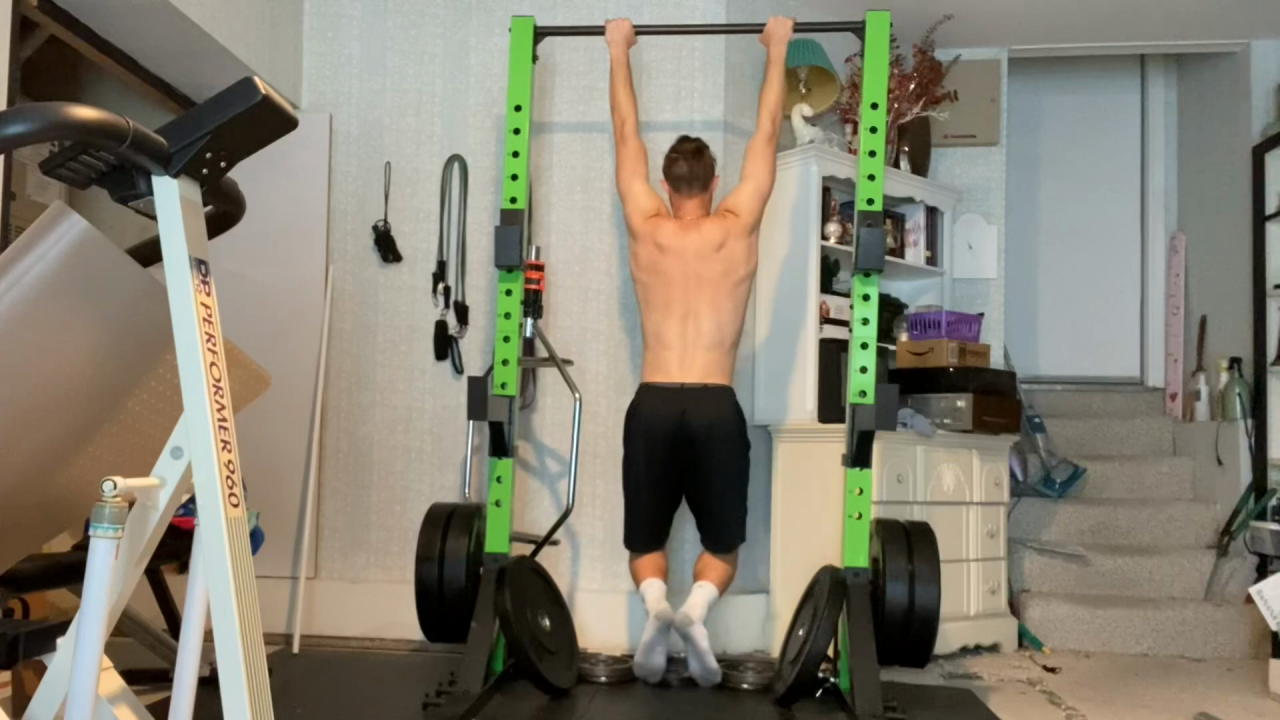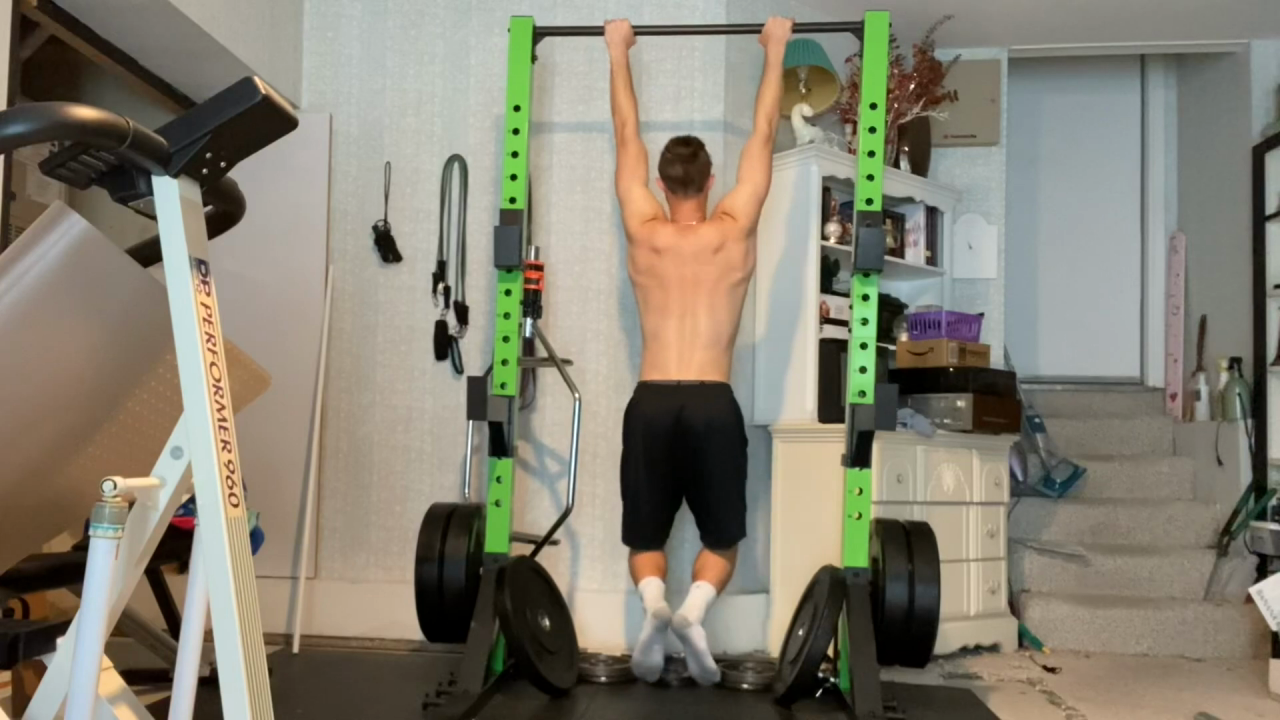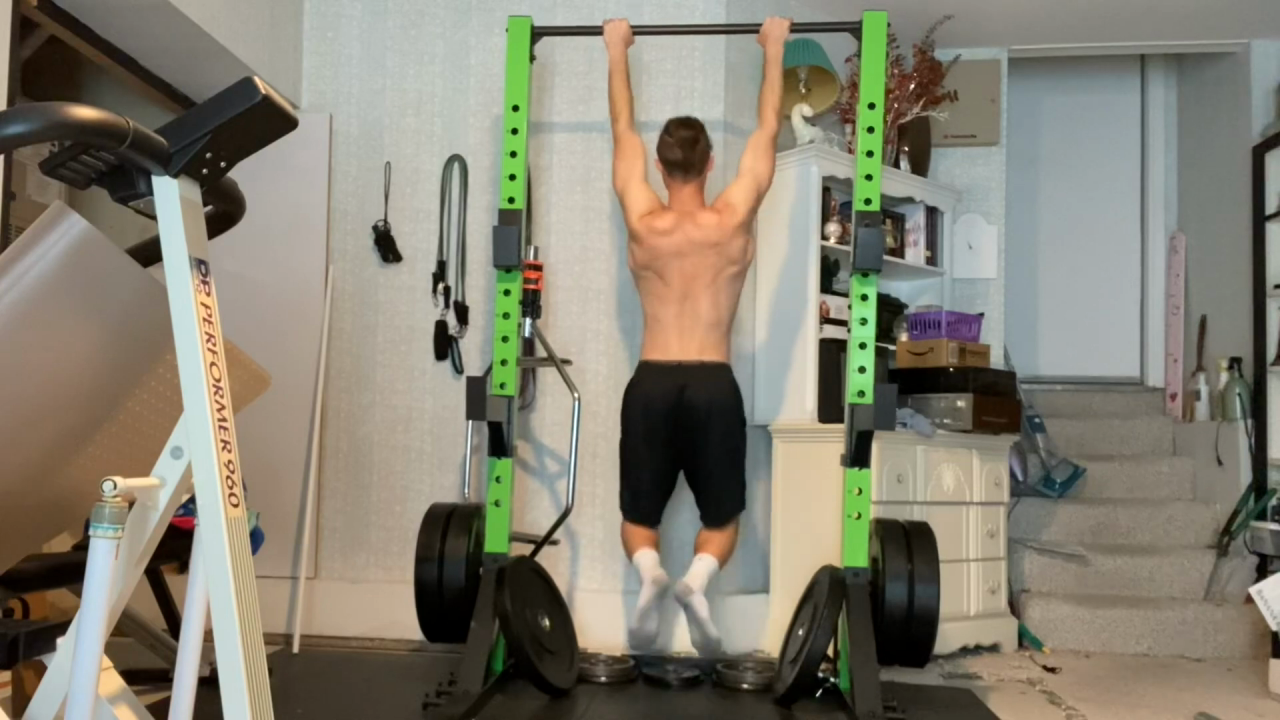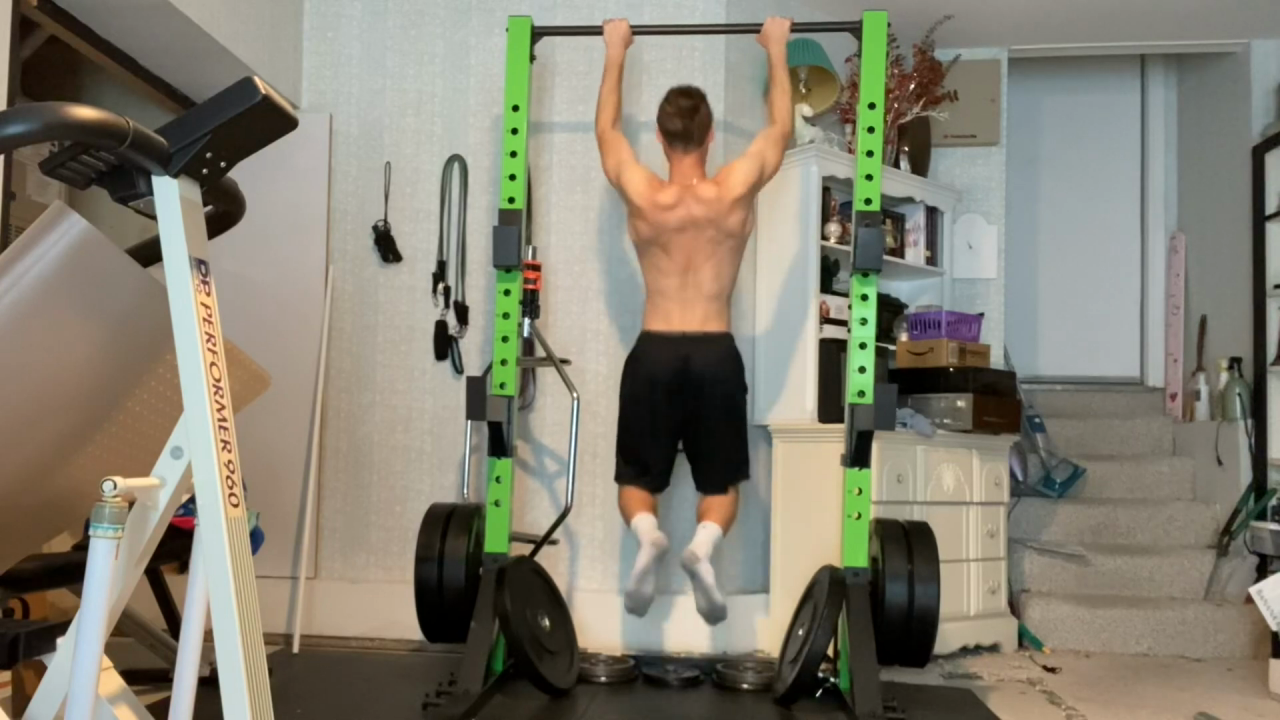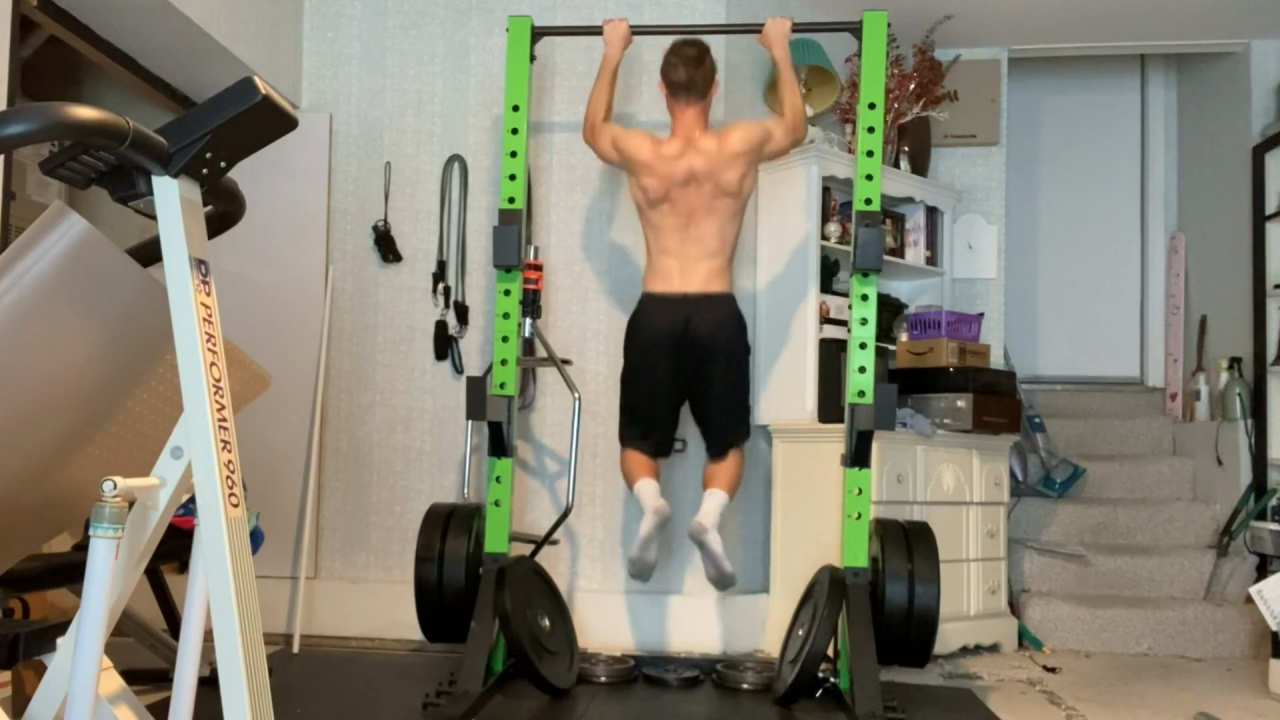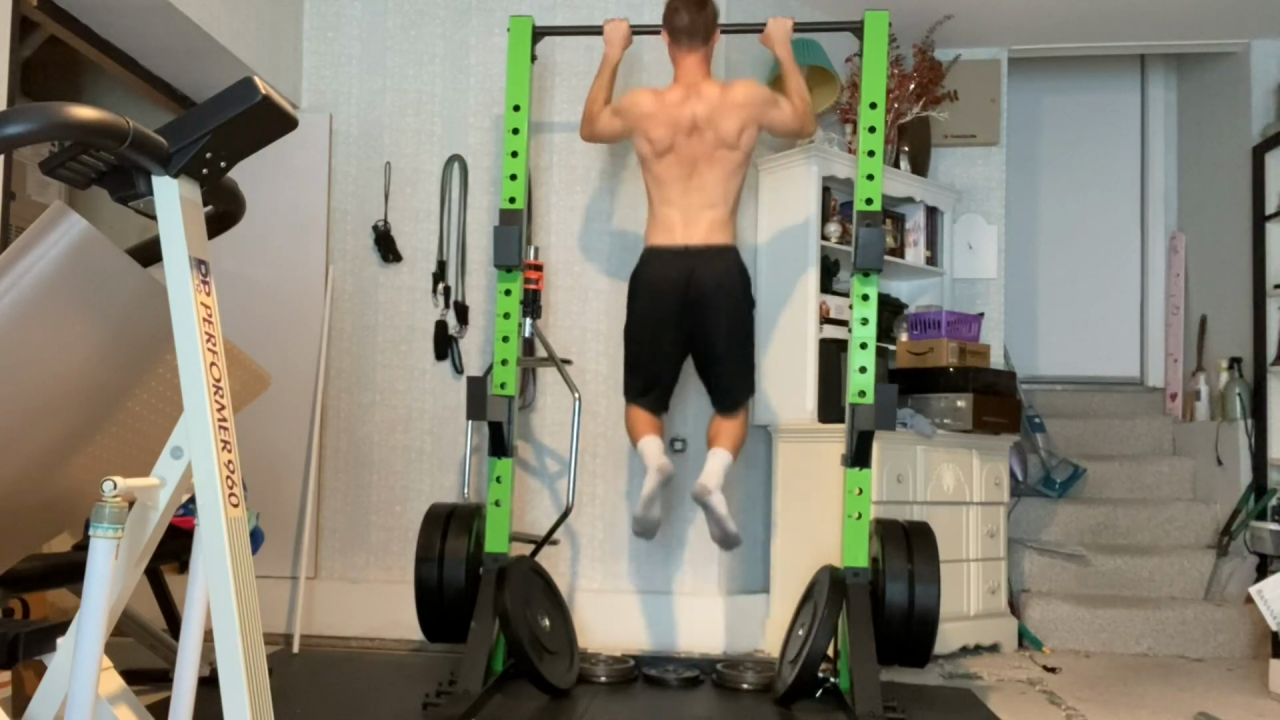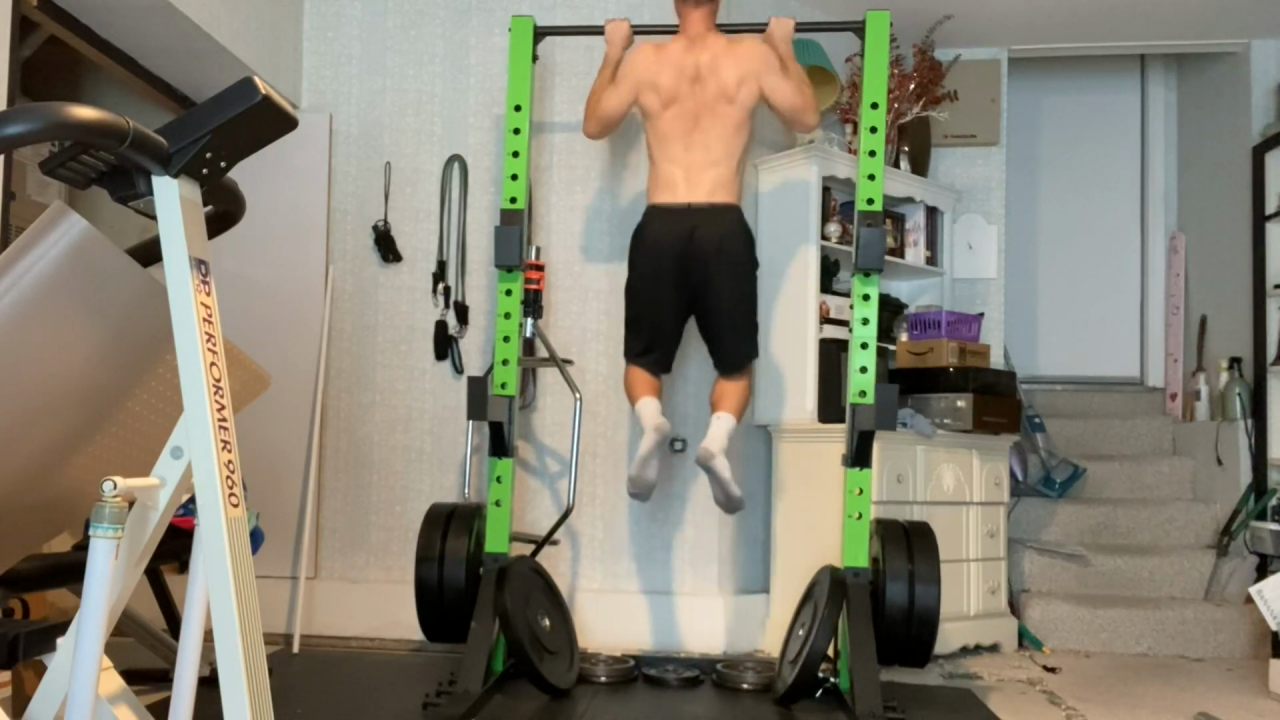
dt=0.2s
person 1, frame 1
left shoulder: (646, 231)
right shoulder: (738, 230)
left elbow: (626, 133)
right elbow: (766, 133)
left wrist: (619, 51)
right wrist: (776, 51)
left hip: (652, 408)
right hip: (716, 410)
left knee: (646, 542)
right knee: (722, 546)
left ankle: (657, 604)
right ankle: (696, 607)
person 1, frame 2
left shoulder: (643, 233)
right shoulder: (734, 233)
left elbow: (627, 136)
right elbow: (762, 135)
left wrist: (618, 51)
right wrist: (775, 50)
left hip: (650, 405)
right hip: (714, 407)
left knee: (645, 541)
right knee: (721, 542)
left ankle: (654, 603)
right ankle: (694, 608)
person 1, frame 3
left shoulder: (642, 223)
right shoulder: (733, 222)
left elbow: (624, 133)
right elbow: (766, 132)
left wrist: (617, 50)
right wrist: (773, 50)
left hip: (650, 386)
right hip: (714, 387)
left knee: (639, 518)
right knee: (721, 519)
left ankle: (650, 574)
right ankle: (696, 579)
person 1, frame 4
left shoulder: (641, 198)
right shoulder: (735, 195)
left elbow: (606, 128)
right elbow: (779, 128)
left wrist: (615, 52)
right wrist: (776, 51)
left hip: (653, 355)
right hip: (715, 356)
left knee: (635, 481)
right knee: (720, 484)
left ankle: (648, 536)
right ankle: (702, 547)
person 1, frame 5
left shoulder: (640, 156)
right shoulder: (740, 149)
left elbow: (591, 128)
right elbow: (795, 127)
left wrist: (612, 54)
right wrist: (780, 52)
left hip: (655, 316)
right hip: (718, 317)
left knee: (638, 444)
right knee: (726, 447)
left ankle: (652, 502)
right ankle: (709, 517)
person 1, frame 6
left shoulder: (641, 108)
right shoulder: (745, 102)
left elbow: (589, 127)
right elbow: (804, 123)
left wrist: (611, 55)
right wrist: (784, 51)
left hip: (658, 270)
right hip: (720, 270)
left knee: (642, 400)
right knee: (731, 404)
left ankle: (654, 460)
right ankle: (712, 476)
person 1, frame 7
left shoulder: (644, 61)
right shoulder: (751, 56)
left elbow: (593, 126)
right elbow: (808, 118)
left wrist: (613, 53)
right wrist: (784, 49)
left hip: (660, 229)
right hip: (723, 229)
left knee: (642, 361)
right knee: (734, 366)
left ankle: (651, 422)
right ankle: (716, 439)
